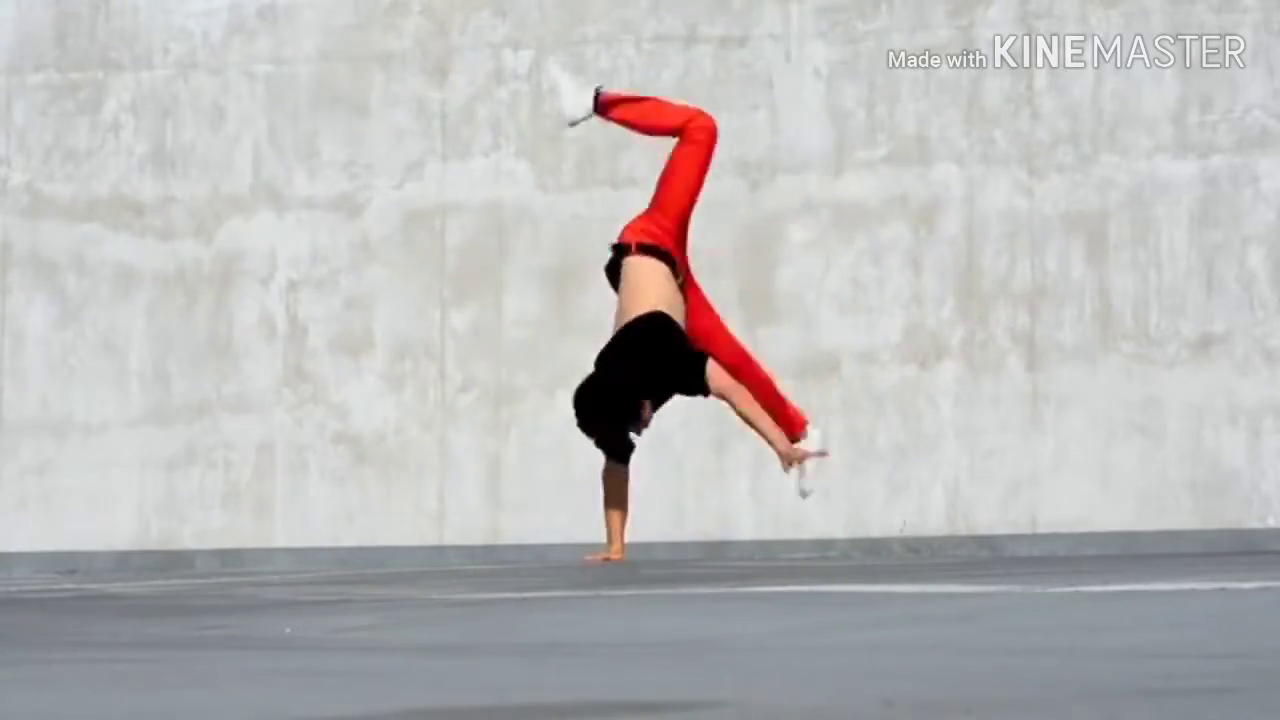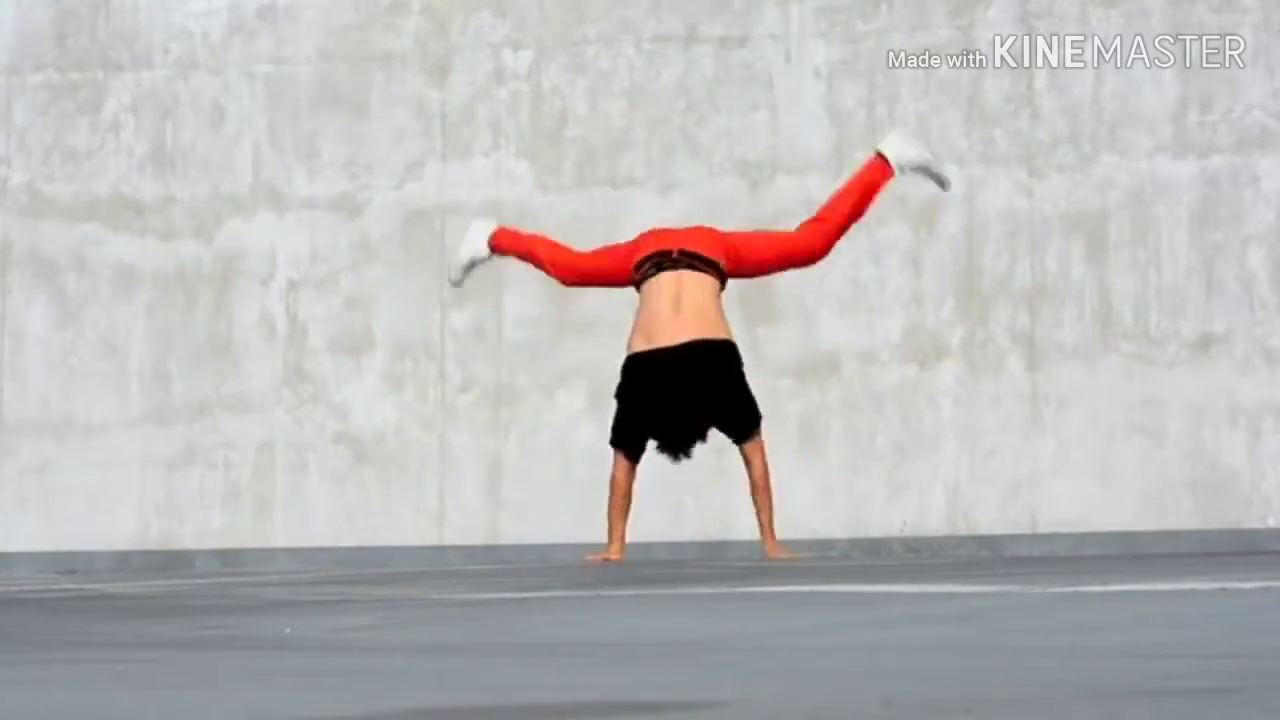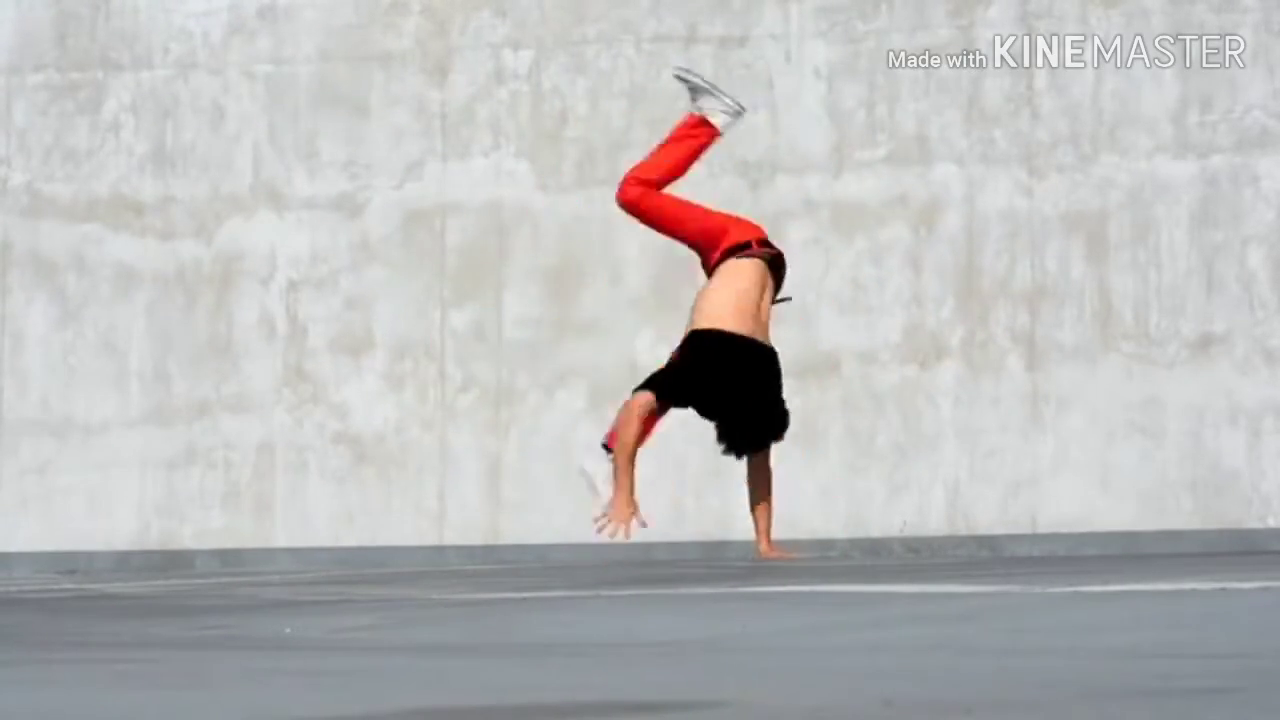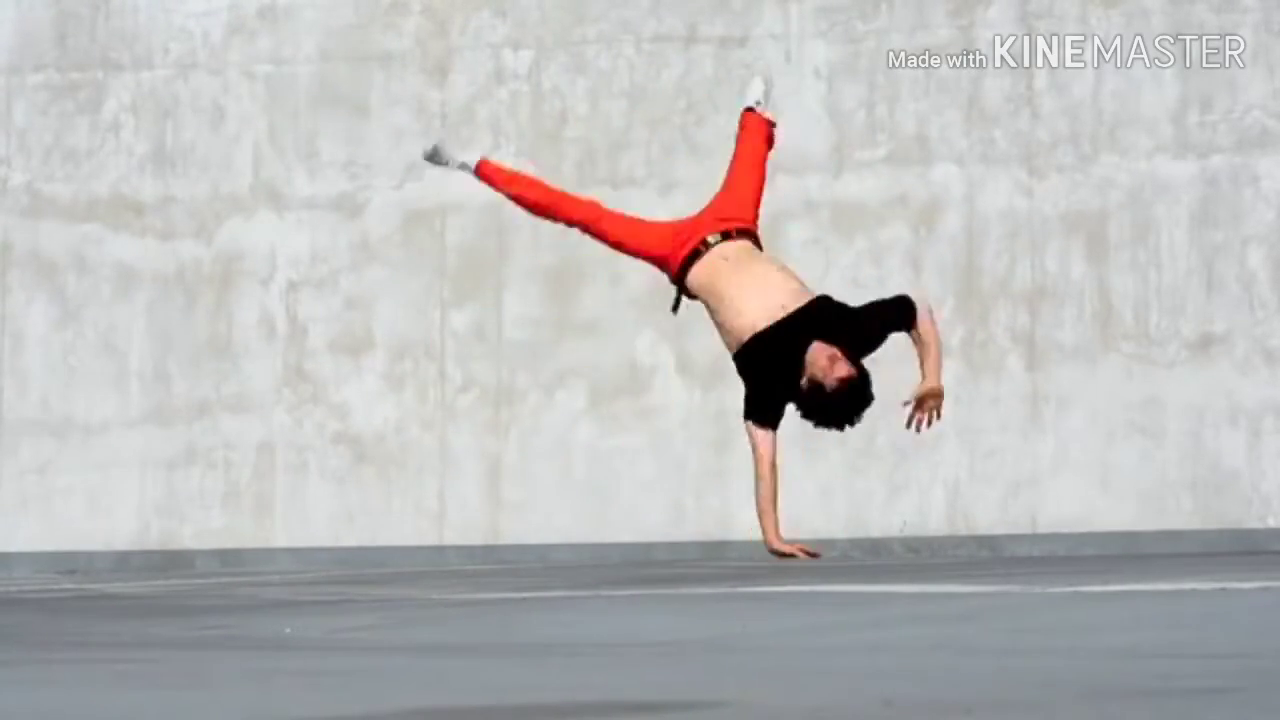
dt=0.2s
person 1, frame 1
right shoulder: (607, 399)
left elbow: (727, 385)
right elbow: (615, 472)
left wrist: (780, 444)
right wrist: (614, 546)
left hip: (651, 248)
right hip: (645, 262)
person 1, frame 2
left shoulder: (725, 390)
left elbow: (757, 465)
right elbow: (621, 475)
left wrist: (771, 539)
right wrist: (615, 545)
left hip: (705, 255)
right hip: (656, 259)
left knee: (814, 240)
right knee: (574, 266)
left ankle: (890, 157)
right ankle: (493, 239)
person 1, frame 3
left shoulder: (762, 393)
right shoulder: (696, 371)
left elbow: (759, 468)
right elbow: (632, 411)
left wrist: (764, 542)
right wrist: (622, 492)
left hip: (753, 259)
right hip: (735, 250)
right knee: (635, 191)
person 1, frame 4
right shoulder: (770, 374)
left elbow: (917, 310)
right elbow: (764, 461)
right wrist: (771, 537)
left hip: (731, 237)
right hip: (698, 250)
right knee: (585, 215)
left ankle: (755, 111)
right ankle: (480, 166)
